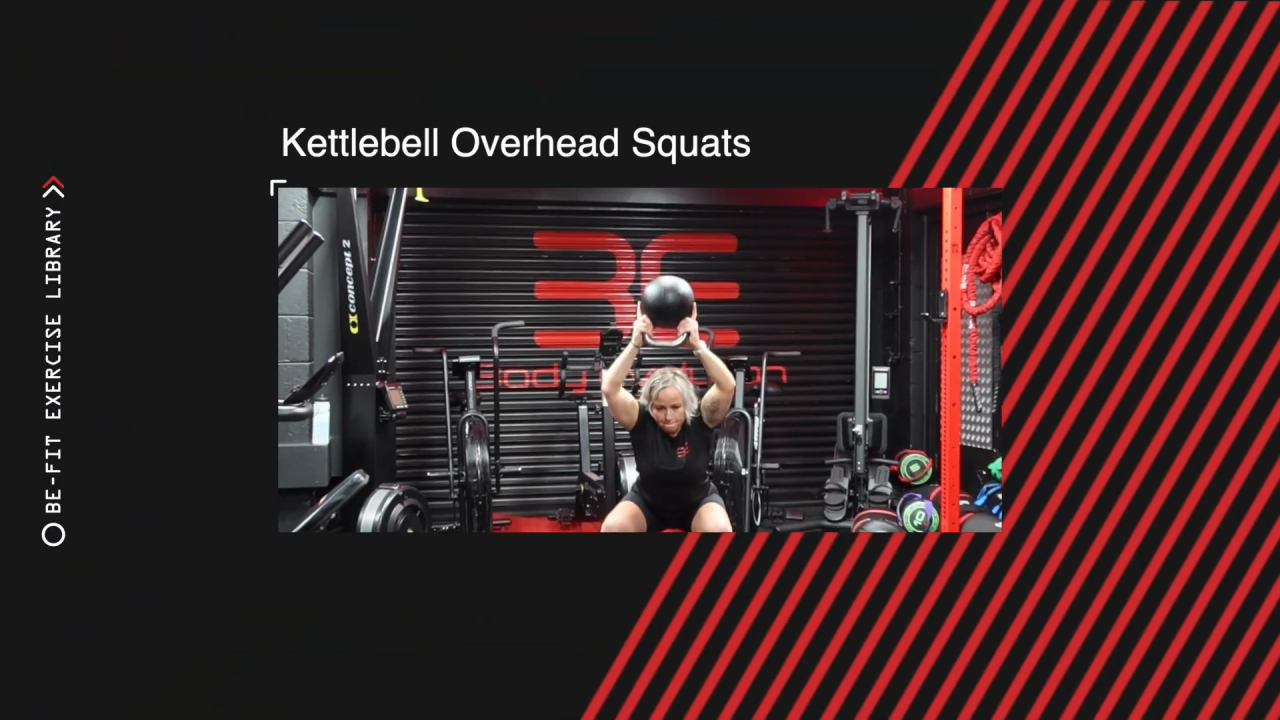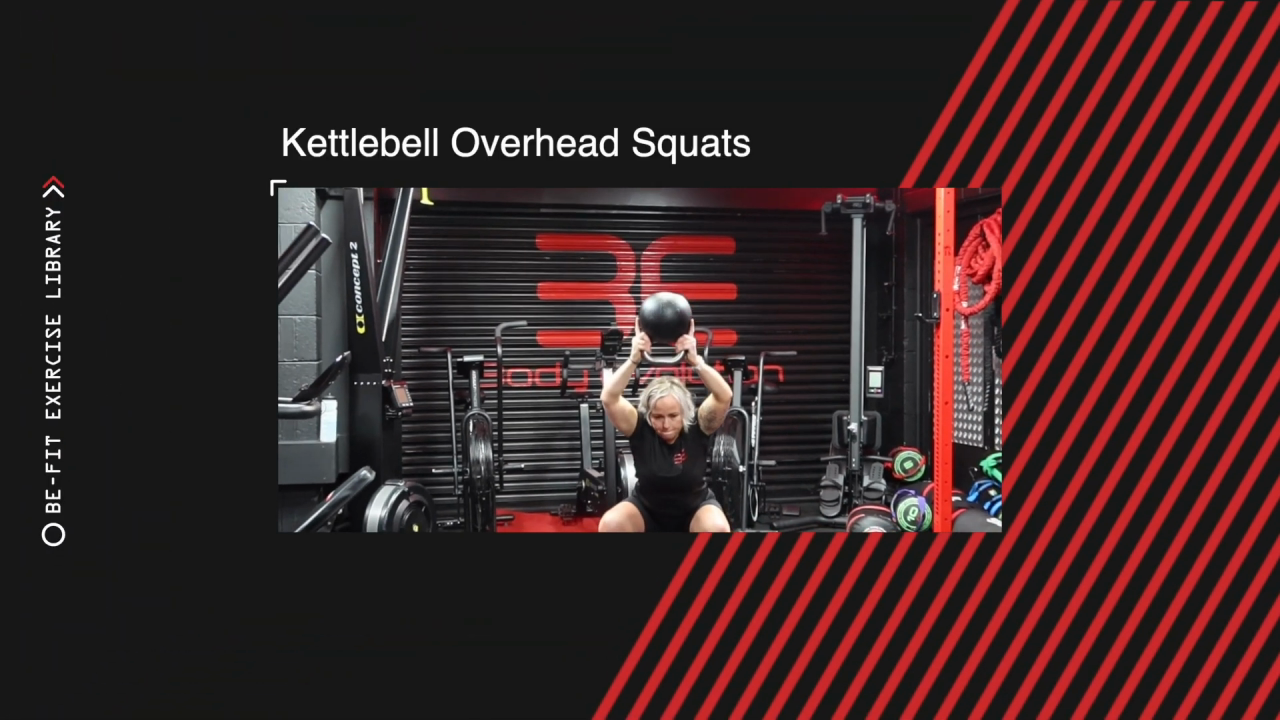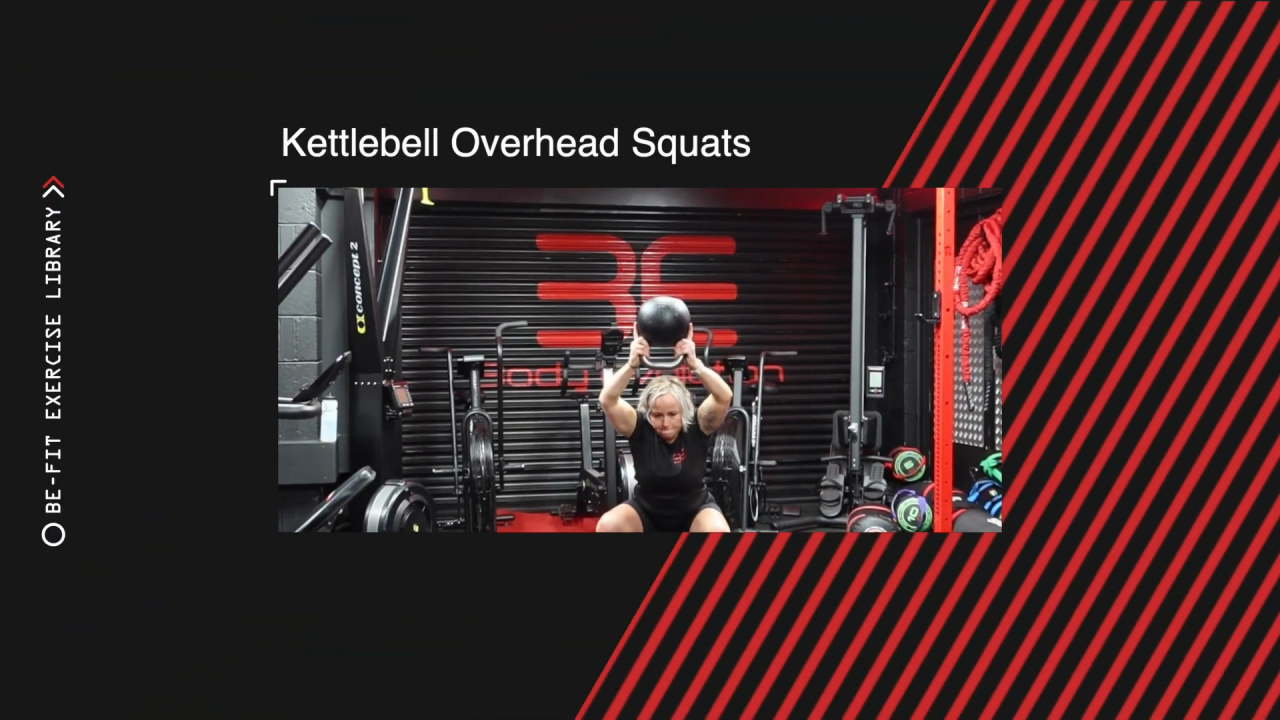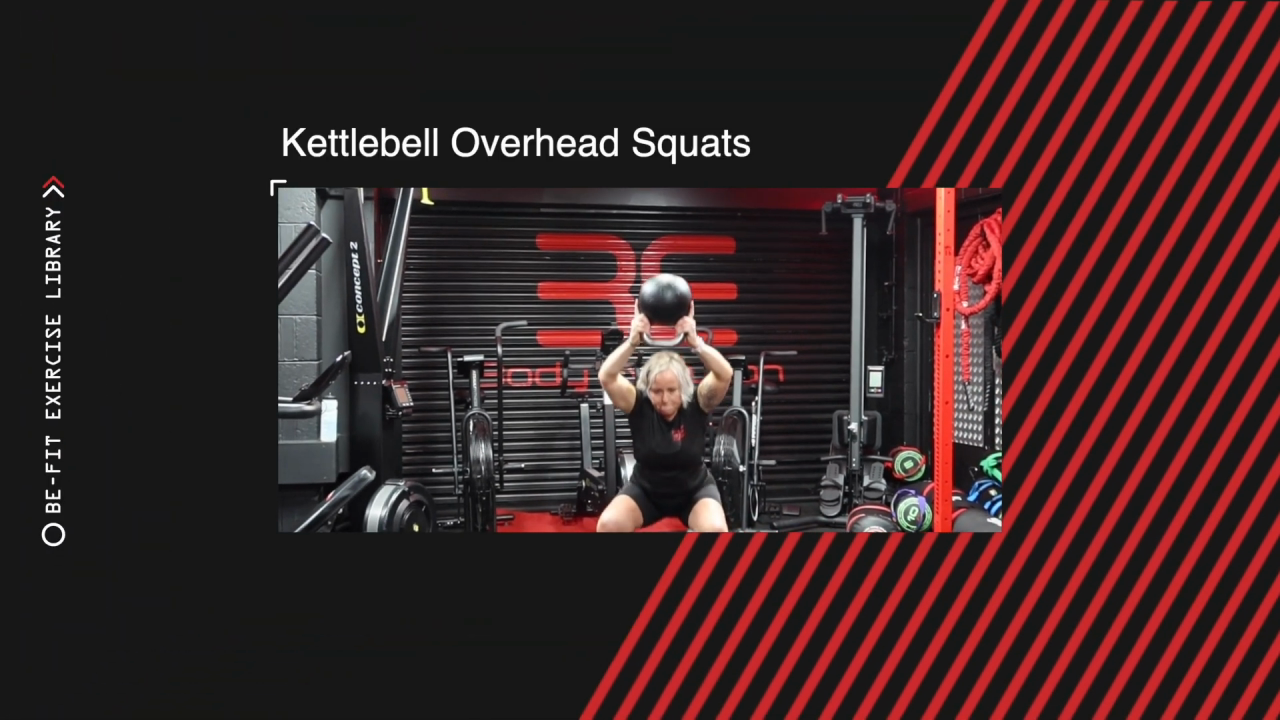
dt=0.2s
person 1, frame 1
left shoulder: (701, 420)
right shoulder: (640, 420)
left elbow: (727, 386)
right elbow: (609, 388)
left wrist: (698, 345)
right wrist: (635, 343)
left hip: (697, 502)
right hip: (649, 502)
left knee: (720, 530)
right knee: (612, 527)
person 1, frame 2
left shoulder: (698, 427)
right shoulder: (639, 428)
left elbow: (724, 396)
right elbow: (609, 398)
left wrist: (695, 360)
left hip: (694, 507)
right hip: (648, 507)
left knee: (718, 528)
right knee: (610, 524)
person 1, frame 3
left shoulder: (697, 427)
right shoulder: (639, 428)
left elbow: (725, 397)
right elbow: (607, 400)
left hip: (694, 511)
right hip: (648, 511)
left knee: (718, 532)
right knee: (608, 526)
person 1, frame 4
left shoulder: (697, 405)
right shoulder: (638, 406)
left elbow: (725, 375)
right elbow: (606, 378)
left wrist: (695, 341)
right wrist: (633, 341)
left hip: (694, 491)
right hip: (647, 491)
left knee: (716, 531)
right knee: (608, 524)
